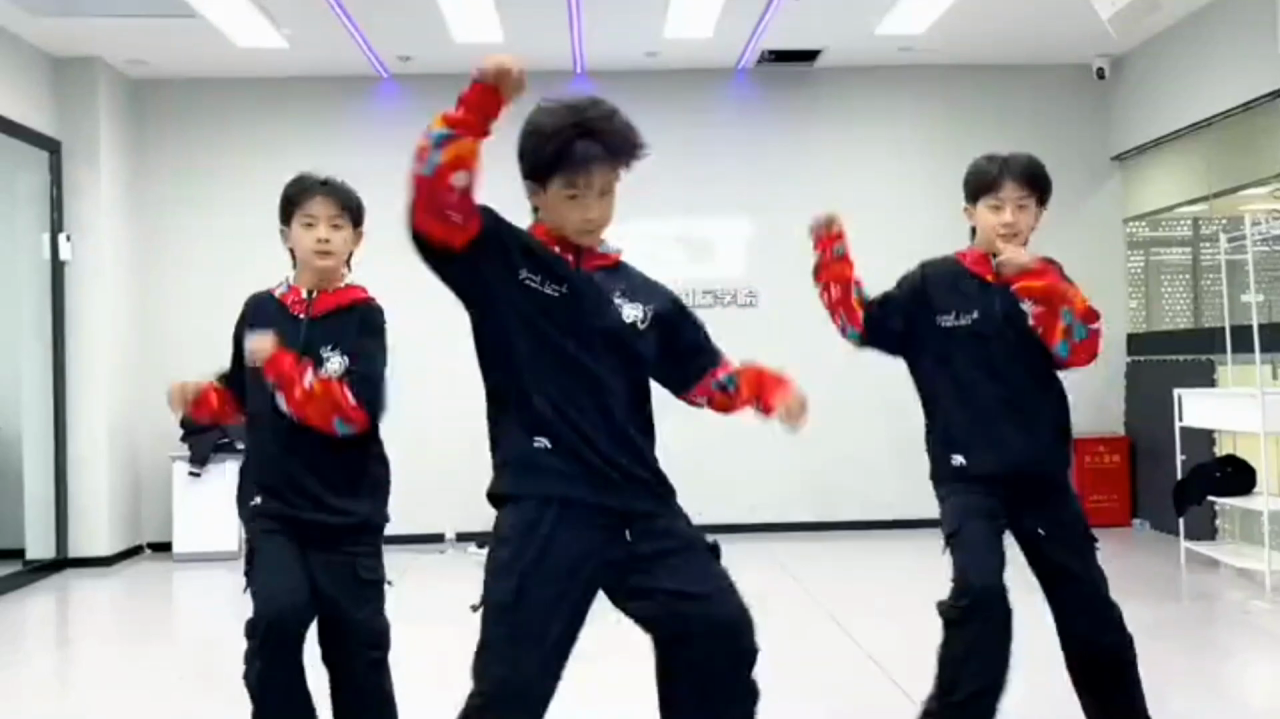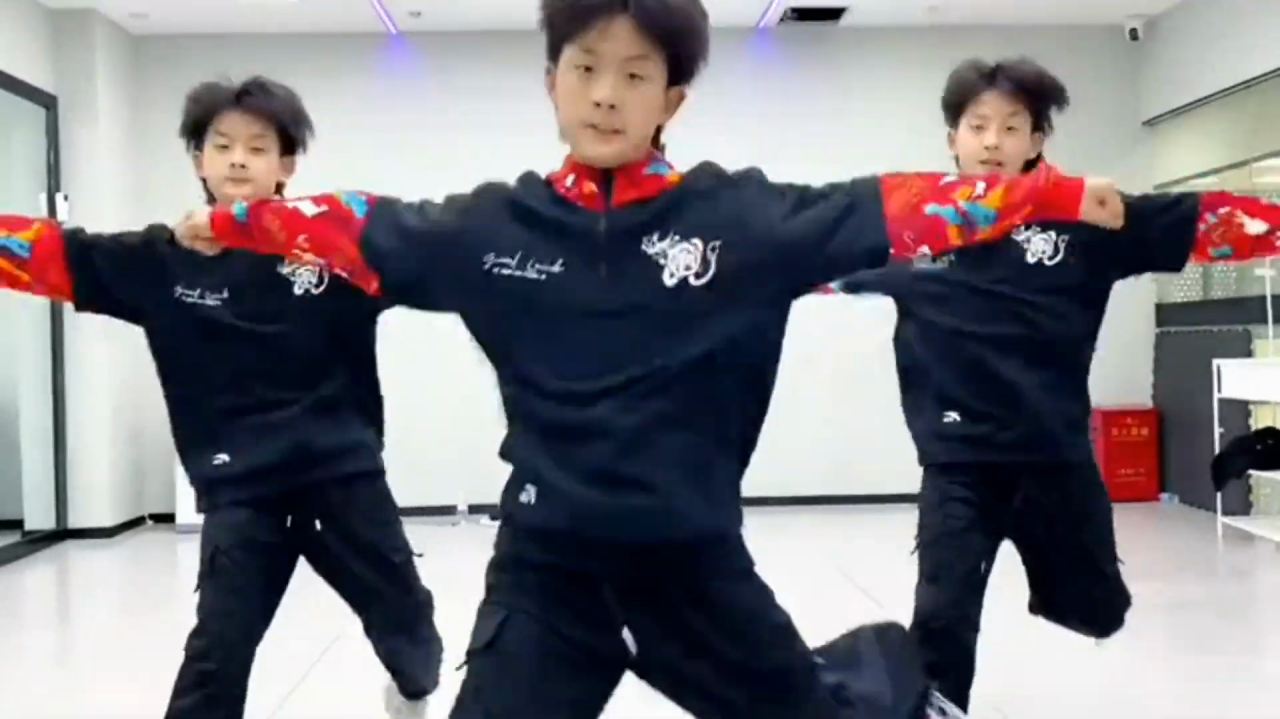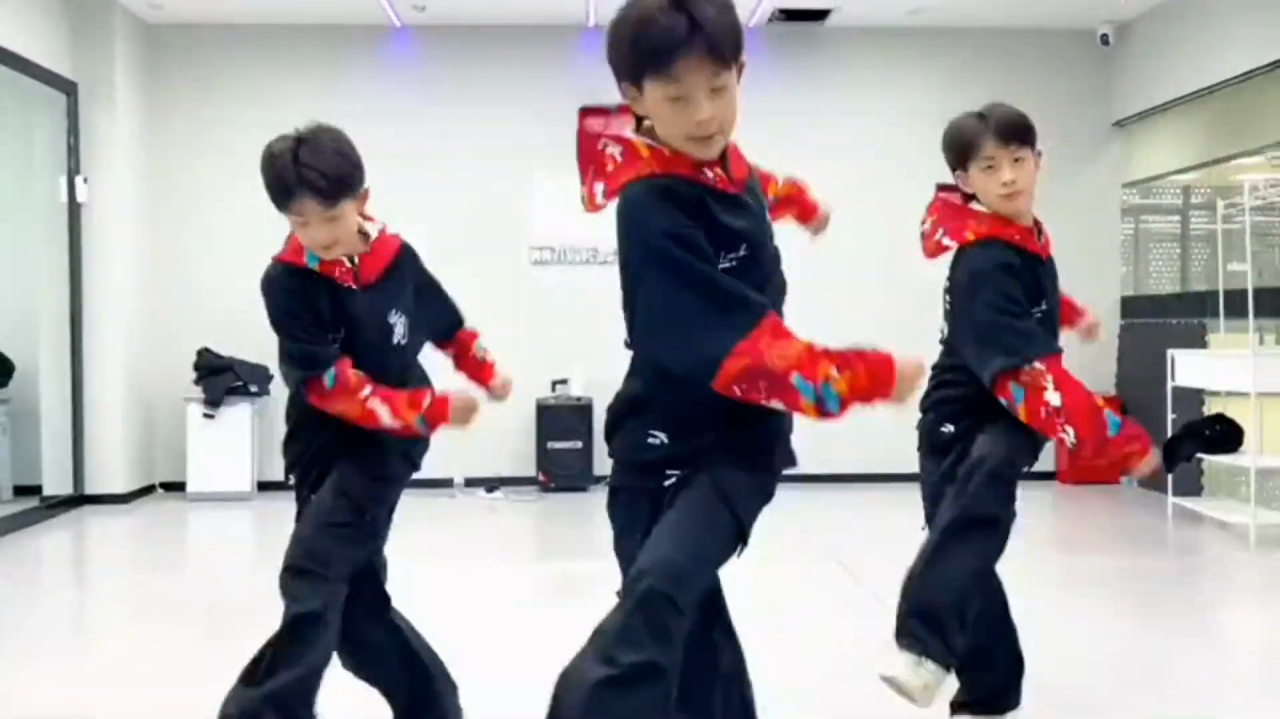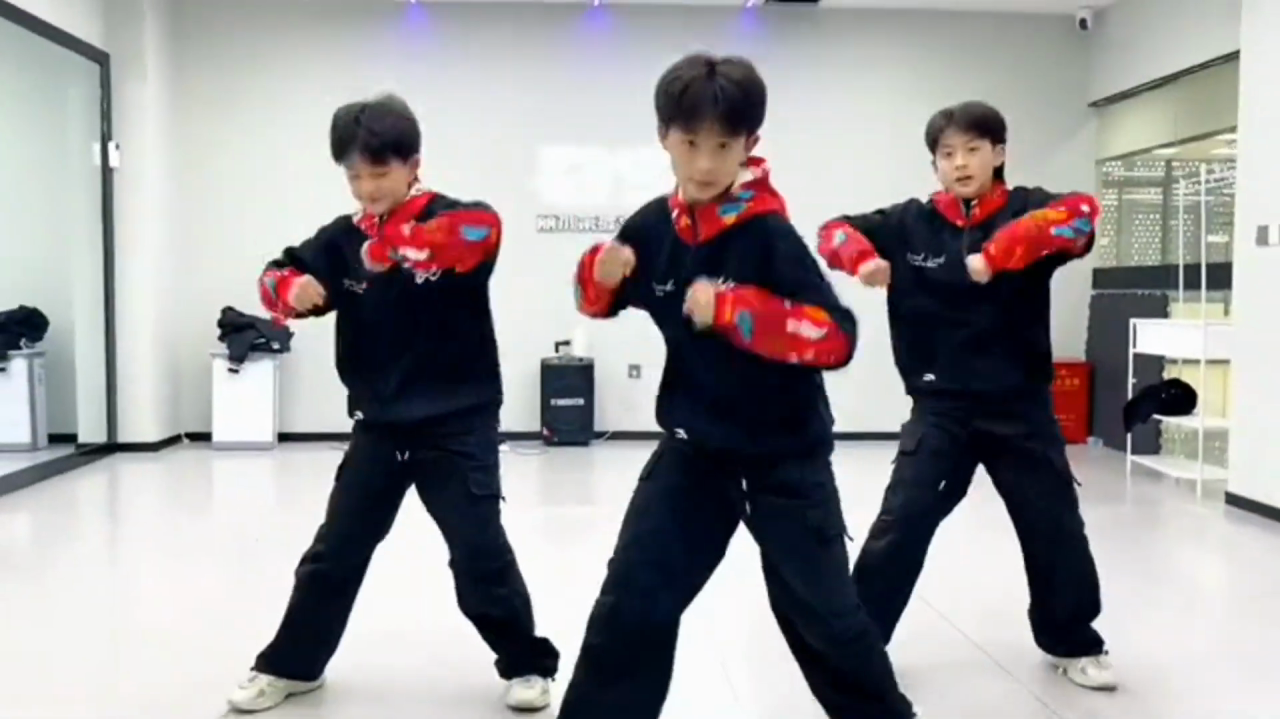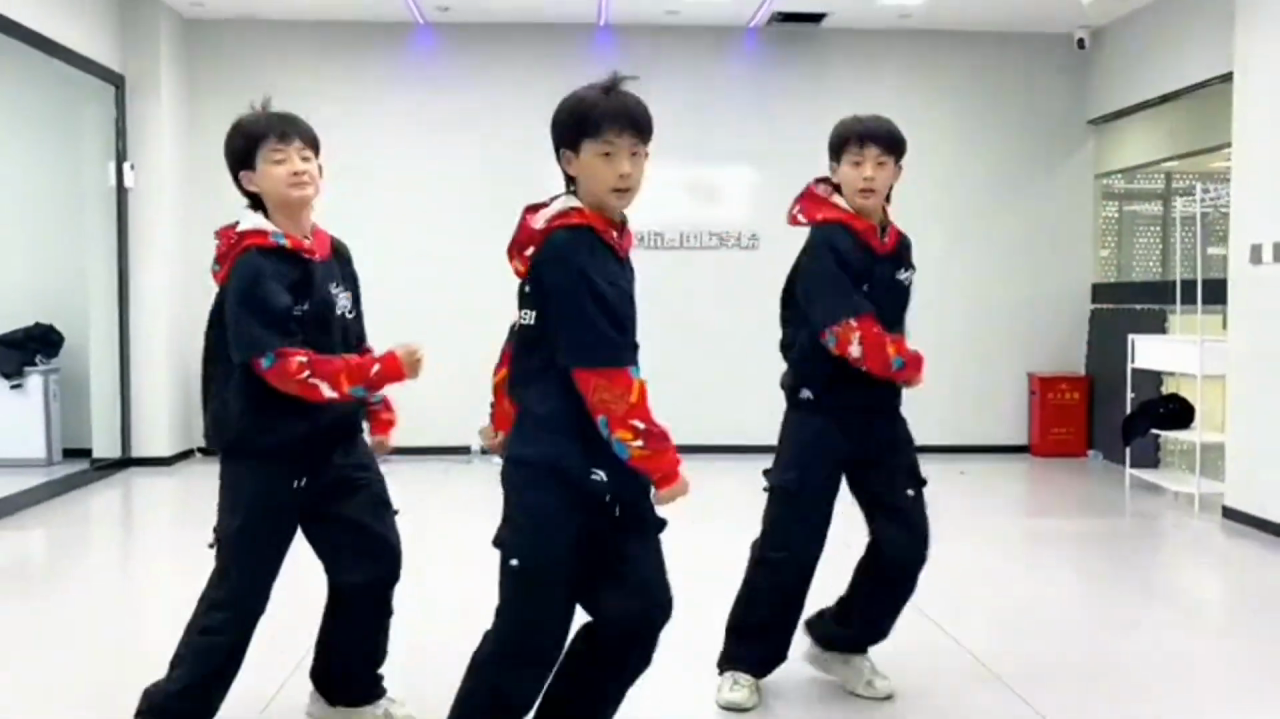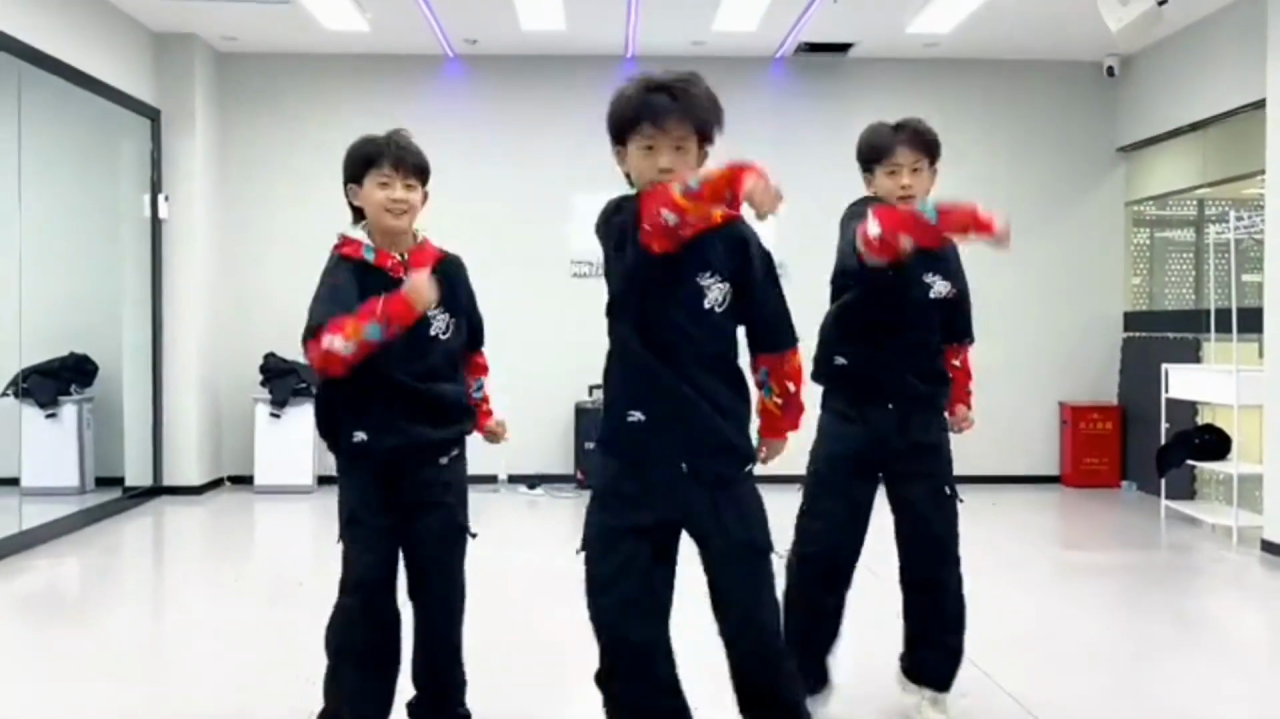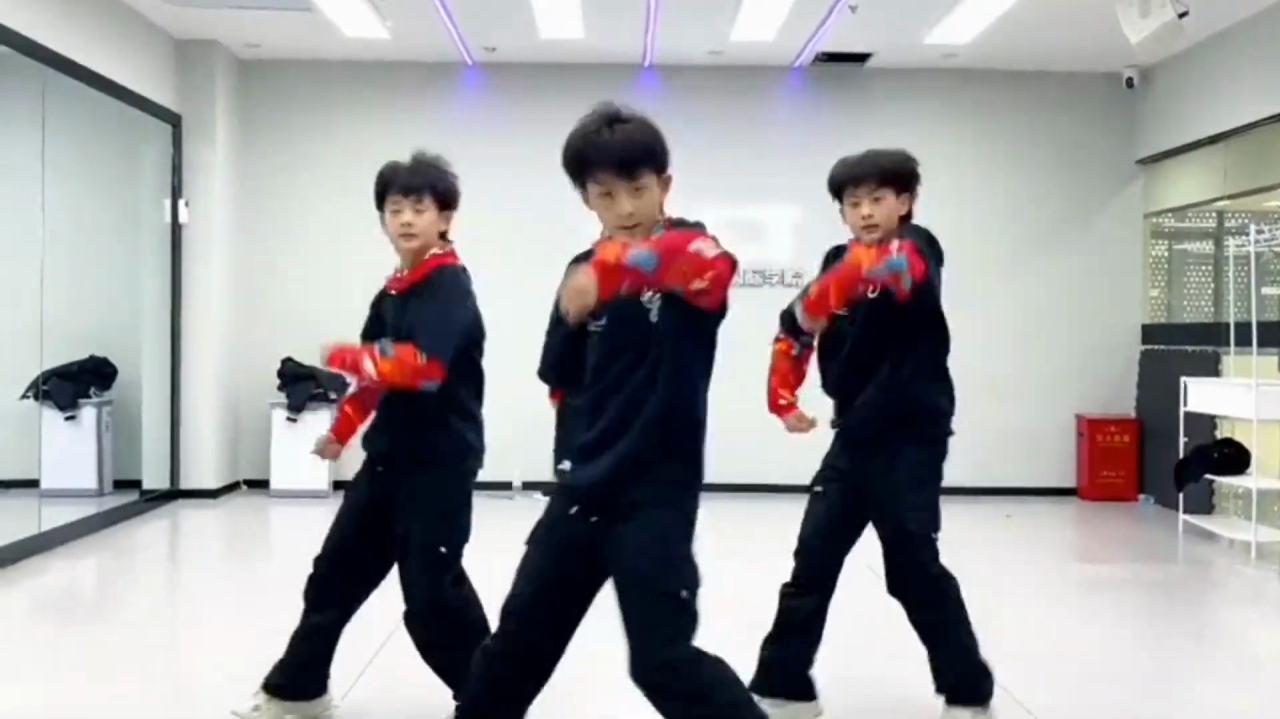
dt=0.7s
person 1, frame 1
left shoulder: (634, 291)
right shoulder: (505, 258)
left elbow: (707, 376)
right elbow: (434, 210)
left wrist: (768, 388)
right wrist: (481, 102)
left hip: (639, 503)
right hip: (548, 502)
left knee: (721, 635)
person 1, frame 2
left shoulder: (733, 211)
right shoulder: (507, 221)
left elbow: (887, 217)
right elbow: (369, 242)
left wrist: (1051, 194)
right wrist: (237, 224)
left hip: (695, 558)
right hip: (548, 560)
person 1, frame 3
left shoulder: (718, 158)
right shoulder: (652, 210)
right elbow: (729, 353)
left wrist: (791, 196)
right wrist: (869, 376)
left hip: (739, 447)
right hip: (661, 450)
left knee: (663, 590)
right knee: (688, 636)
person 1, frame 4
left shoulder: (767, 231)
right shoulder: (651, 225)
left elbow: (834, 340)
right elbow: (599, 300)
left wrist: (733, 310)
right wrist: (601, 268)
left hip: (787, 456)
right hip: (692, 450)
left knee: (823, 615)
right knee: (634, 600)
person 1, frame 5
left shoulder: (604, 248)
right shoulder: (571, 250)
right elbow: (604, 375)
right wrist: (661, 464)
left hip: (605, 470)
right hip: (550, 474)
left knee: (638, 612)
right knee: (527, 632)
person 1, frame 6
left shoulder: (734, 240)
right shoulder: (620, 223)
left elbow: (775, 344)
right elbow: (660, 214)
left wrist: (778, 425)
right wrist: (738, 182)
left hip: (717, 459)
right hip: (631, 459)
left knee: (751, 620)
right knee: (629, 627)
person 1, frame 7
left shoulder: (682, 248)
right shoulder: (582, 275)
left elbow: (712, 269)
left wrist: (615, 268)
left hip: (655, 498)
right hip: (584, 492)
left knee: (663, 662)
right knee: (519, 638)
person 2, frame 1
left shoulder: (1047, 278)
right shoulder: (935, 282)
left elbow: (1080, 346)
right elbow: (861, 324)
left wrist: (1037, 279)
right wrist: (830, 249)
left hip: (1042, 475)
right hip: (967, 477)
left knee: (1088, 601)
right knee: (979, 597)
person 2, frame 2
left shoulder: (1081, 214)
left elbow: (1204, 220)
left hip: (1058, 457)
right hip: (957, 459)
left knee: (1093, 606)
right knee: (943, 620)
left ankle: (1062, 570)
person 2, frame 3
left shoulder: (1026, 238)
right shoulder: (981, 264)
right elbow: (1022, 375)
left wrist: (1065, 308)
right wrist: (1122, 442)
left hip: (1016, 420)
right hip: (958, 422)
right knee: (963, 565)
left ankle: (924, 644)
person 2, frame 4
left shoulder: (1025, 210)
right shoulder: (910, 224)
left elbow: (1082, 214)
right elbow: (834, 235)
left wrist: (998, 251)
right wrist: (864, 259)
left hip: (1020, 407)
right hip: (939, 408)
left knee: (1056, 527)
right knee: (901, 526)
left ankle: (1073, 644)
person 2, frame 5
left shoulder: (897, 246)
right shoulder: (825, 241)
right elbow: (848, 333)
right wrist: (907, 363)
left hip: (879, 414)
right hip: (818, 414)
left knee: (905, 541)
right knee: (790, 546)
left ankle: (842, 642)
right ankle: (744, 660)
person 2, frame 6
left shoulder: (944, 256)
right shoulder: (861, 224)
right elbow: (883, 231)
left wrist: (958, 397)
right wrist: (972, 221)
left hip: (918, 418)
right hip: (853, 410)
left knee: (933, 554)
right knee: (825, 543)
person 2, frame 7
left shoulder: (915, 247)
right shoulder: (836, 262)
left elbow: (899, 264)
right elbow: (793, 332)
left wrist: (823, 294)
right wrist: (783, 399)
left hip: (910, 439)
right hip: (854, 438)
left knee: (912, 569)
right knee: (813, 560)
person 3, frame 1
left shoulder: (361, 318)
right shoulder: (259, 311)
left elbow: (352, 413)
right elbow: (241, 395)
left wrist: (279, 361)
right wrist: (198, 400)
left hip: (345, 512)
right hip: (272, 509)
left knee: (357, 641)
right knee: (277, 620)
person 3, frame 2
right shoulder: (170, 254)
right elbow: (58, 256)
left hip: (344, 474)
right hip: (242, 492)
left knee: (400, 615)
right knee: (219, 650)
person 3, frame 3
left shoulder: (400, 264)
right shoulder: (286, 282)
left elbow: (447, 325)
right elbow: (328, 384)
left wrist: (484, 369)
right wrist: (428, 410)
left hip: (382, 451)
right hip: (322, 454)
left knee: (314, 575)
right knee: (352, 601)
person 3, frame 4
left shoulder: (443, 218)
right shoulder: (342, 238)
left elbow: (483, 233)
right elbow: (280, 277)
left wrist: (396, 243)
right wrist: (292, 291)
left hip: (458, 423)
right hip: (380, 427)
left knee: (480, 552)
right knee: (336, 549)
left ankle: (528, 663)
right ankle: (291, 664)
person 3, frame 5
left shoulder: (335, 255)
right shoulder: (254, 265)
right elbow: (282, 363)
left wrist: (378, 411)
right wrist: (382, 369)
left hip: (336, 445)
right hip: (260, 456)
left knee: (373, 564)
right knee: (237, 595)
person 3, frame 6
left shoulder: (448, 270)
right shoulder: (344, 273)
right elbow: (324, 353)
left wrist: (483, 411)
right wrist: (399, 305)
left hip: (436, 461)
right hip: (366, 461)
left knee: (439, 590)
right knee: (366, 590)
person 3, frame 7
left shoulder: (449, 286)
right shoulder: (390, 294)
left elbow: (418, 367)
left wrist: (346, 355)
right wrist: (342, 430)
left hip: (441, 462)
right hip: (387, 458)
left knee: (432, 590)
right knee: (337, 570)
